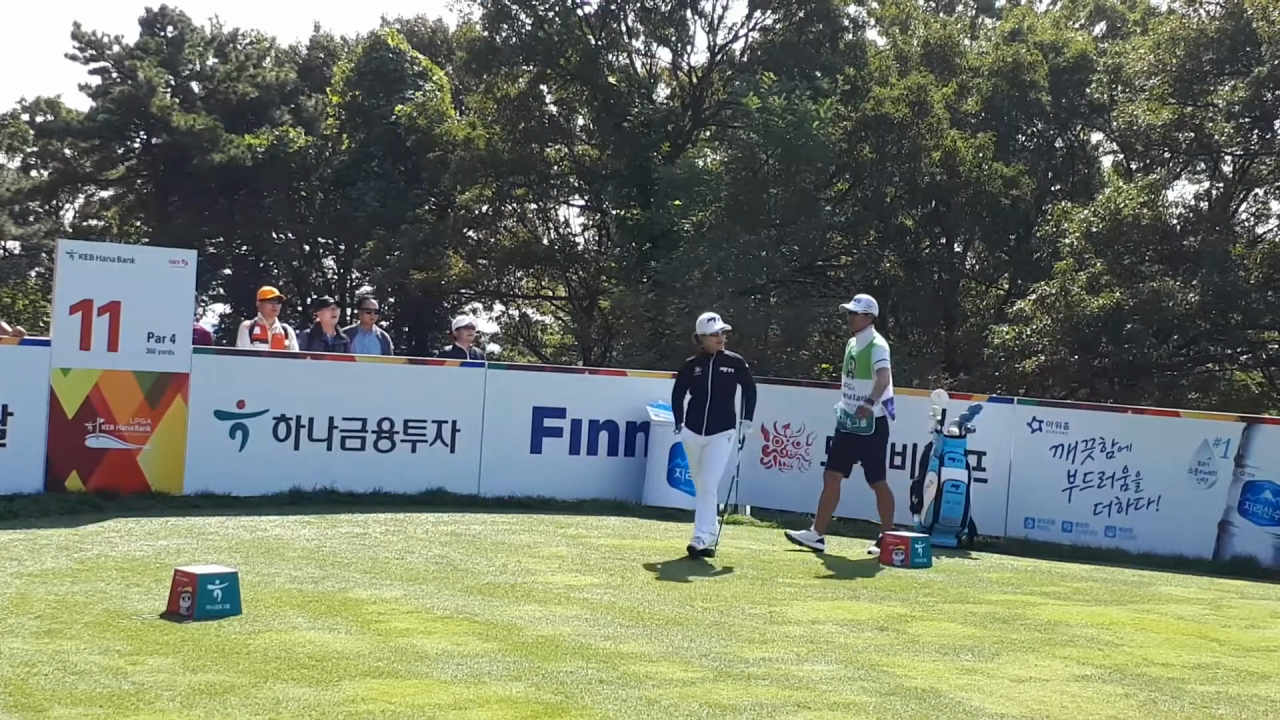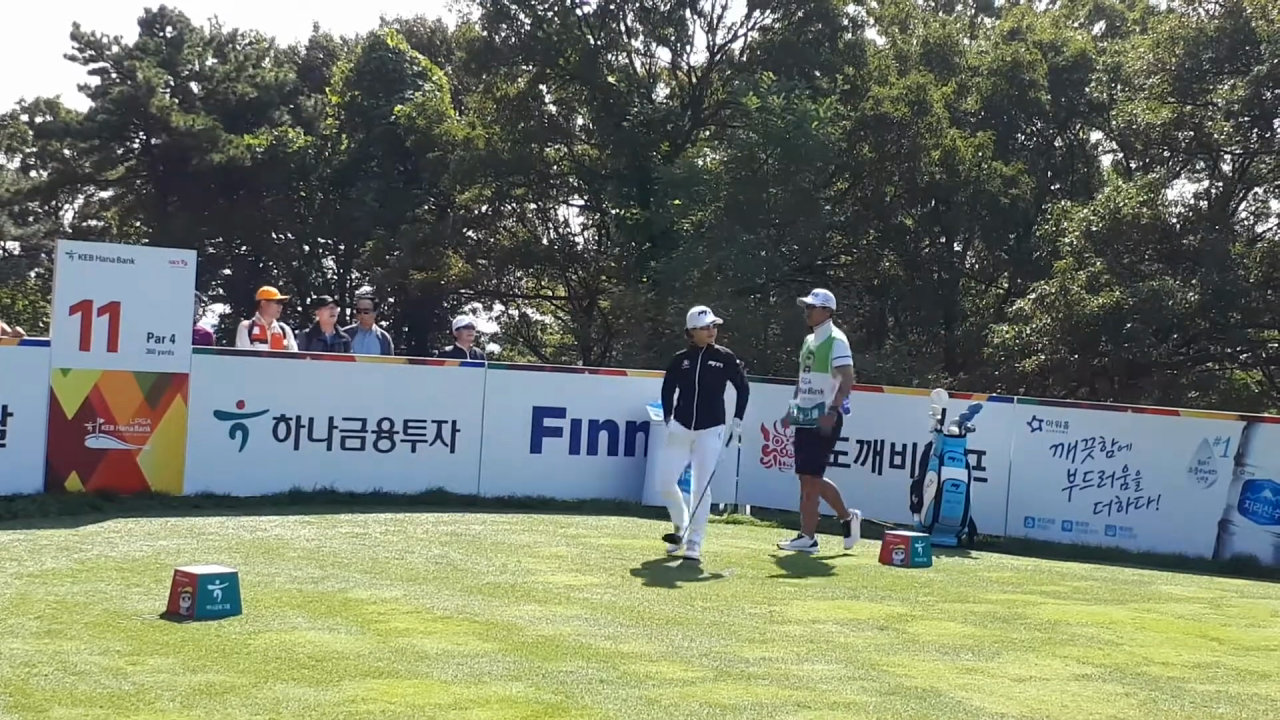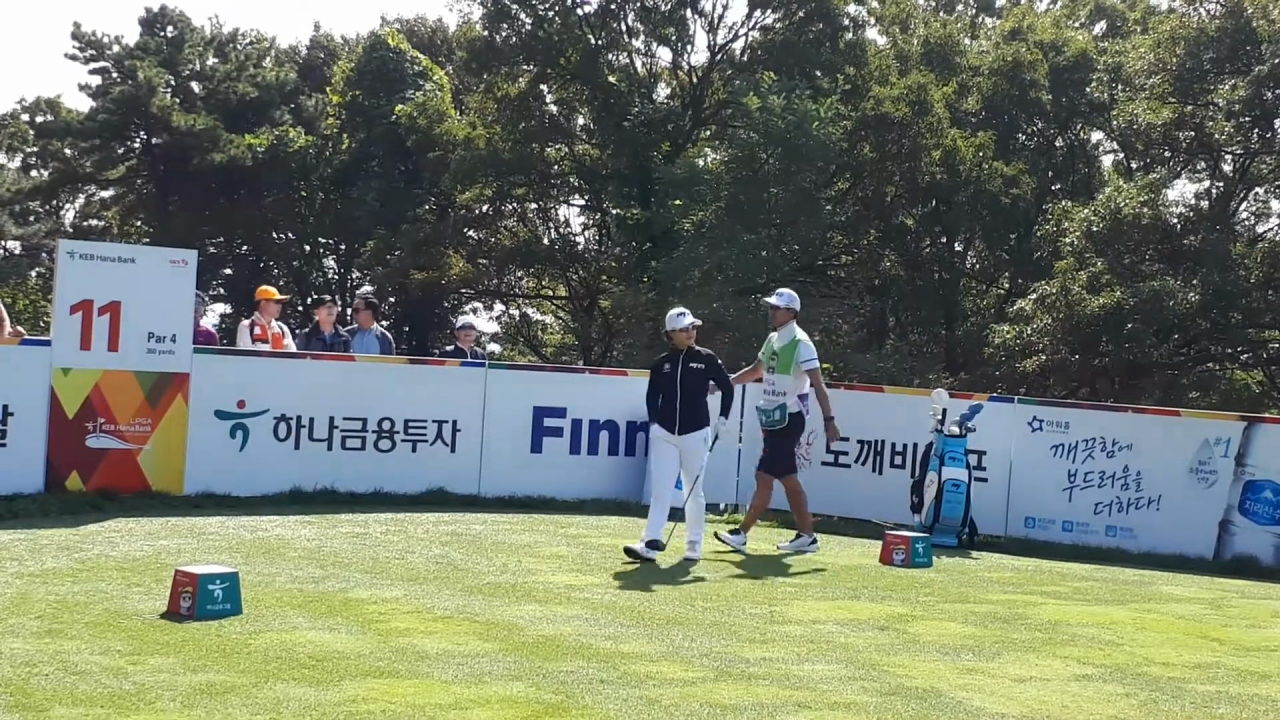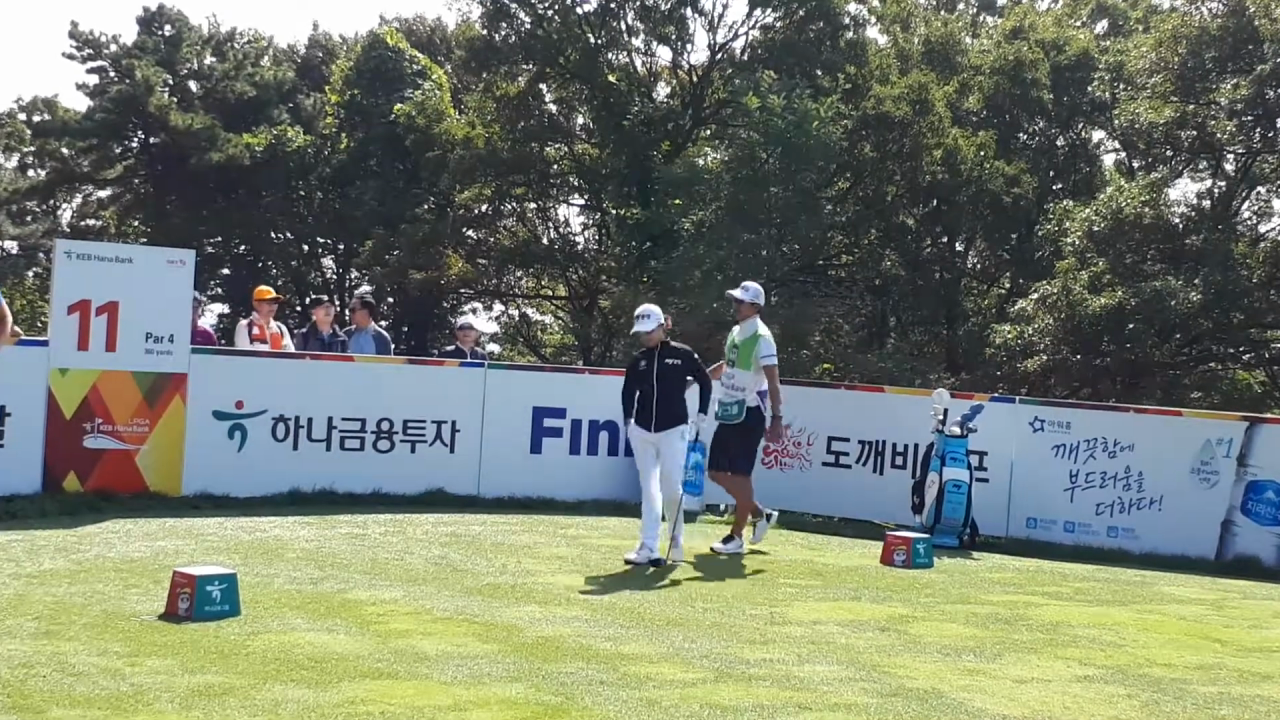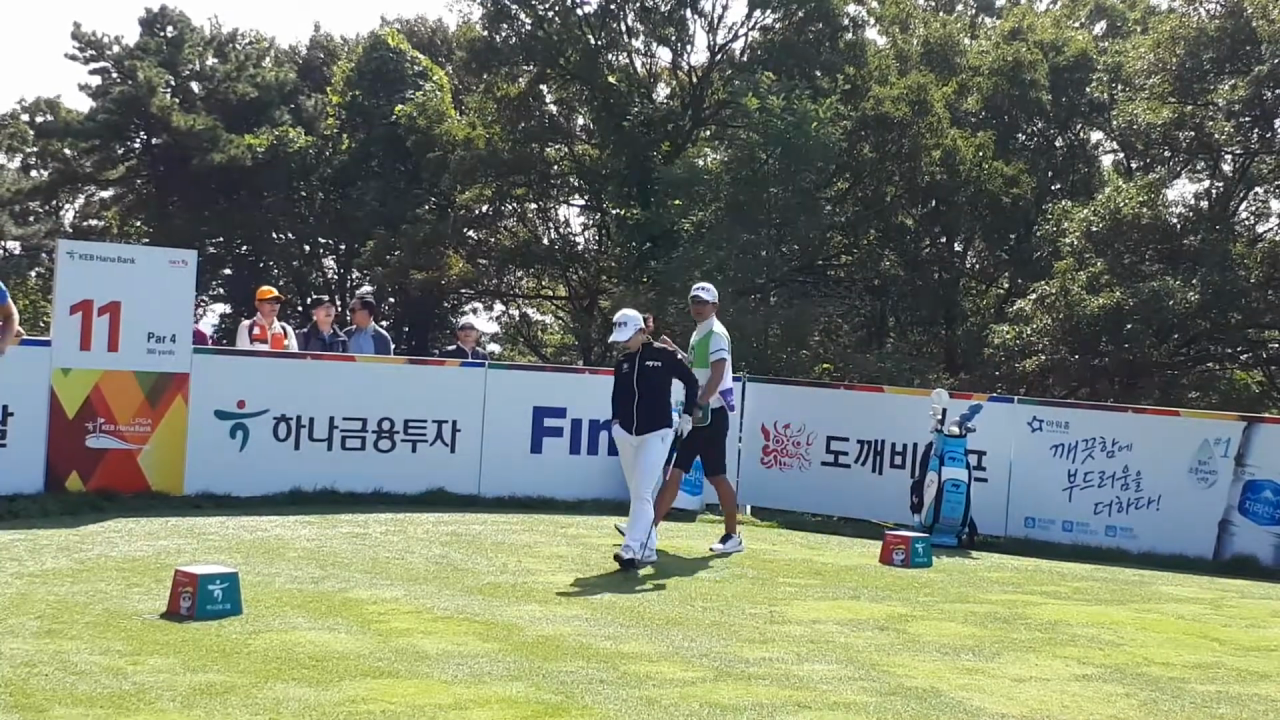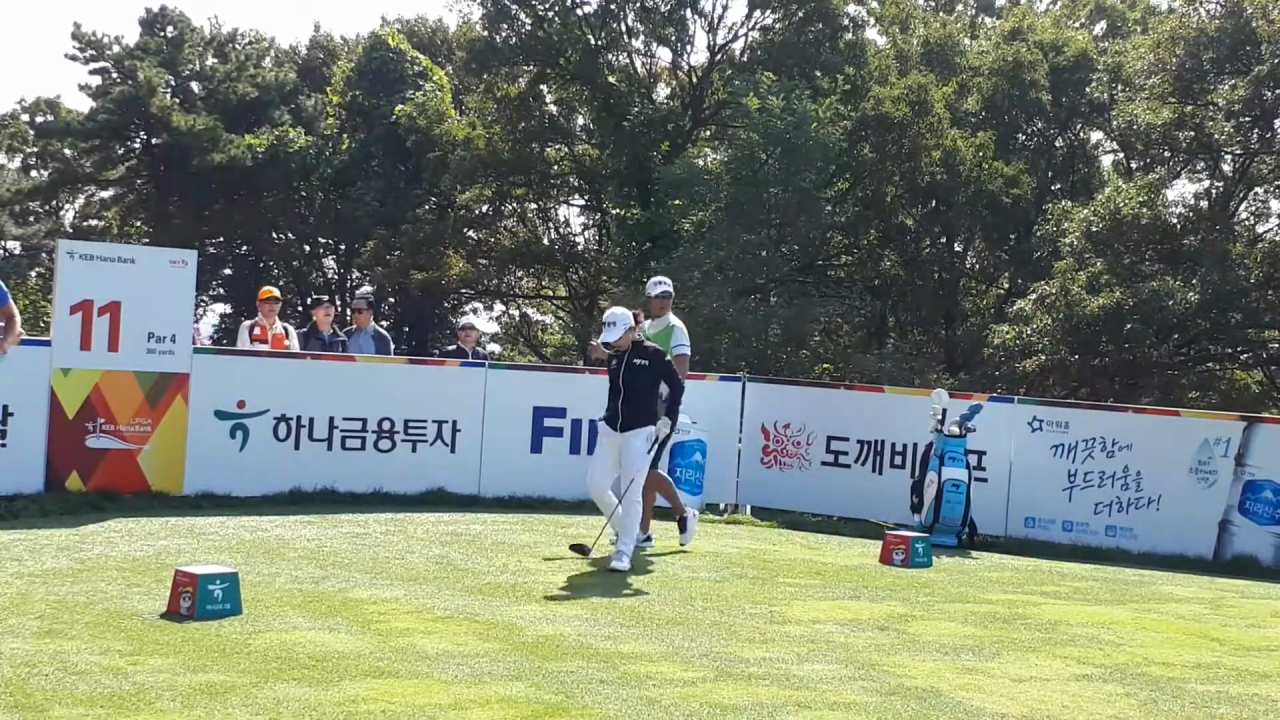
dt=0.3s
person 1, frame 1
left shoulder: (877, 346)
right shoulder: (851, 344)
left elbow: (883, 379)
left wrist: (870, 403)
left hip: (872, 425)
right hip: (847, 423)
left knee: (877, 482)
right knee: (831, 477)
left ankle: (887, 537)
right ankle: (816, 534)
person 1, frame 2
left shoulder: (836, 341)
right shoulder: (810, 340)
left elbow: (848, 379)
left wrist: (831, 412)
right wrist: (791, 409)
left hip: (826, 419)
right hip: (805, 419)
left knee: (814, 478)
right knee: (806, 478)
left ankle: (848, 517)
right ankle: (807, 536)
person 1, frame 3
left shoulder: (800, 343)
right shoulder: (772, 340)
left elbow: (818, 383)
right elbow: (755, 370)
left wrist: (828, 419)
left hip: (788, 419)
right hip: (773, 419)
left knee: (764, 476)
right knee: (787, 478)
left ankle: (740, 534)
right ankle: (806, 536)
person 1, frame 4
left shoulder: (761, 337)
right shoulder: (736, 332)
left elbow: (772, 381)
left wrist: (776, 418)
left hip: (748, 415)
right hip: (730, 415)
left knee: (739, 477)
right knee: (716, 472)
left ankle: (736, 537)
right ankle: (760, 514)
person 1, frame 5
left shoulder: (716, 334)
right shoulder: (697, 333)
left elbow: (717, 376)
left wrist: (696, 404)
left hip: (711, 415)
right hip: (694, 415)
left knee: (716, 476)
right knee: (672, 471)
left ankle: (733, 535)
person 1, frame 6
left shoulder: (676, 329)
right shoulder: (643, 328)
left elbow: (682, 370)
left wrist: (666, 403)
left hip: (657, 408)
left knee: (647, 468)
right knee: (644, 470)
left ankle: (682, 513)
right ankle: (643, 531)
person 2, frame 1
left shoulder: (735, 363)
right shoulder: (691, 365)
left elbow: (750, 391)
right elbow: (678, 395)
left wrist: (747, 421)
right wrist: (679, 424)
left hip: (722, 434)
right hip: (692, 433)
left knee: (708, 487)
right knee: (700, 486)
left ankle: (701, 540)
right ankle: (710, 532)
person 2, frame 2
left shoulder: (725, 358)
right shoulder: (680, 359)
left elbow: (743, 388)
right elbow: (668, 389)
left wrist: (738, 419)
right wrist: (668, 418)
left hip: (710, 430)
right hip: (680, 428)
left knee: (701, 488)
right knee: (666, 481)
left ankle: (693, 543)
right ankle: (682, 528)
person 2, frame 3
left shoulder: (707, 359)
right shoulder: (661, 363)
left elbow: (727, 388)
right elbow: (652, 395)
left wrist: (722, 418)
right wrist: (653, 422)
left hip: (695, 433)
right hip: (663, 433)
left knee: (693, 489)
right knee: (660, 490)
left ankle: (694, 544)
right ankle: (650, 543)
person 2, frame 4
left shoulder: (682, 354)
right shoulder: (638, 360)
left elbow: (705, 382)
right elbow: (628, 391)
left wrist: (702, 414)
right wrist: (628, 420)
left hip: (674, 430)
right hip: (642, 431)
left knee: (671, 486)
right knee: (649, 490)
left ankle: (676, 537)
right ankle: (648, 548)
person 2, frame 5
left shoulder: (665, 356)
right shoulder: (622, 362)
left elbow: (692, 383)
left wrist: (688, 414)
right wrist: (615, 420)
left hip: (657, 433)
right hip: (625, 433)
left knee: (642, 493)
right knee: (638, 493)
left ankle: (632, 549)
right ankle: (647, 547)
person 2, frame 6
left shoulder: (654, 354)
right shoulder: (614, 358)
left elbow: (677, 387)
left wrist: (667, 418)
right wrist: (606, 417)
left hip: (640, 432)
right hip: (610, 430)
left knee: (631, 493)
right knee: (596, 486)
left ankle: (623, 553)
right ankle: (627, 532)
